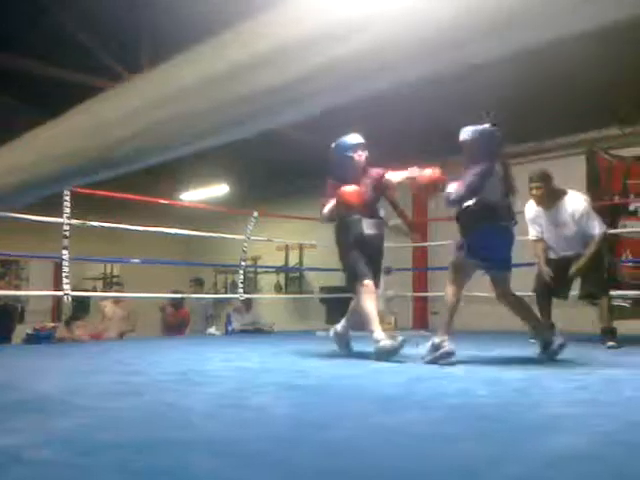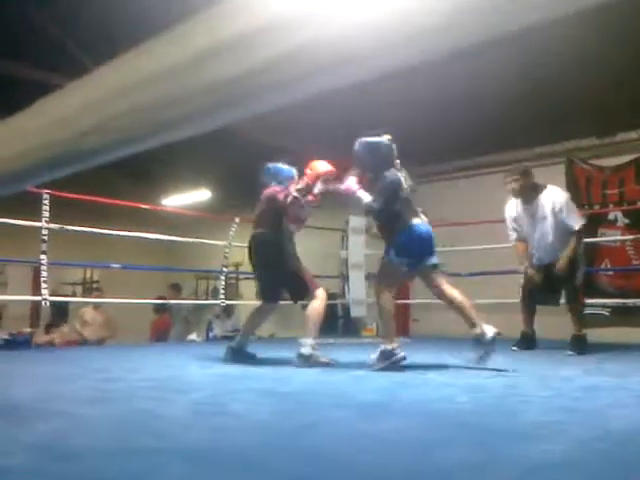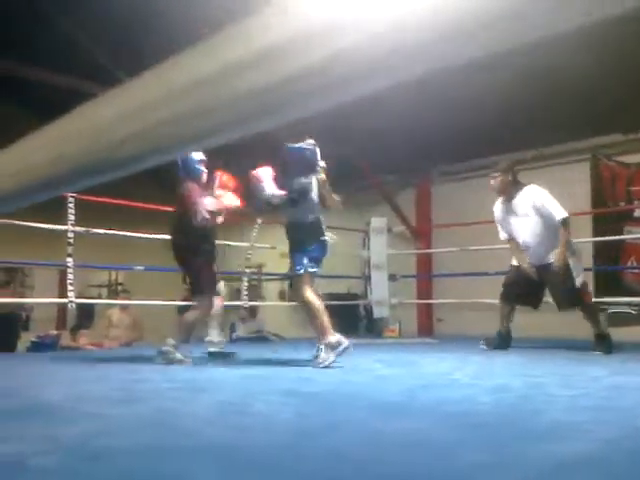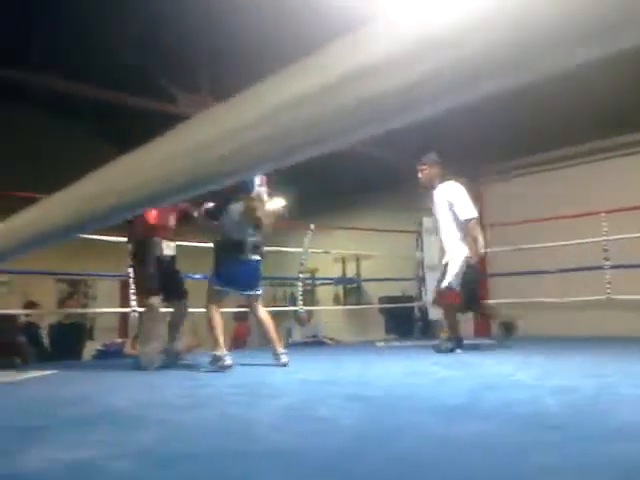
dt=1s
person 1, frame 1
left shoulder: (484, 169)
right shoulder: (496, 169)
left elbow: (458, 199)
left wrist: (452, 191)
left hip: (486, 232)
right hip: (500, 233)
left knee: (454, 281)
right knee: (504, 293)
left ankle: (442, 340)
right ankle: (548, 339)
person 1, frame 2
left shoulder: (388, 178)
right shoulder: (388, 176)
left elbow: (376, 210)
left wrist: (358, 192)
left hip: (407, 234)
right hip: (419, 232)
left knee: (383, 288)
right knee: (440, 287)
left ankle: (390, 348)
right ankle: (481, 331)
person 1, frame 3
left shoulder: (302, 183)
right shoulder: (309, 181)
left elbow: (278, 202)
right elbow: (282, 200)
left wrist: (264, 187)
left hip: (308, 243)
right hip: (306, 242)
left knee: (302, 290)
right knee: (305, 290)
left ankle: (331, 339)
right ankle: (330, 338)
person 1, frame 4
left shoulder: (231, 205)
right shoulder: (259, 208)
left elbow: (208, 219)
left hip: (230, 261)
right hip: (252, 261)
left knee: (213, 304)
right knee: (256, 307)
left ankle: (221, 354)
right ankle: (279, 352)
person 2, frame 1
left shoulder: (374, 175)
right shoulder: (335, 182)
left elbow: (392, 177)
right elbow: (326, 215)
left wrist: (420, 173)
right wrist: (337, 204)
left hip: (372, 239)
right hip: (350, 240)
left knee: (367, 291)
right knee: (366, 286)
left ankle: (341, 330)
right ankle: (381, 341)
person 2, frame 2
left shoulder: (270, 196)
right shoulder: (275, 191)
left elbow: (293, 223)
right elbow: (291, 205)
left wrist: (307, 200)
right wrist: (308, 182)
left hip: (264, 255)
right hip: (276, 254)
left knee: (269, 304)
right knee: (317, 294)
left ankle: (237, 347)
right ankle: (307, 349)
person 2, frame 3
left shoulder: (200, 189)
right shoulder: (189, 189)
right elbow: (198, 220)
right wrist: (218, 207)
left hip: (201, 251)
right hip: (193, 251)
left knee: (215, 296)
right knee: (205, 303)
left ankle: (215, 342)
right ankle: (170, 347)
person 2, frame 4
left shoulder: (172, 207)
right elbow: (133, 237)
left hip: (167, 261)
right hip: (146, 263)
left knee: (181, 305)
right knee: (154, 303)
left ankle: (171, 348)
right ankle: (148, 354)
person 3, frame 1
left shoulder: (577, 203)
right shoulder: (531, 209)
left elbow: (599, 234)
right elbow: (537, 239)
left wrist: (582, 263)
right wrist: (542, 265)
left hip: (586, 252)
right hip: (556, 254)
left knee: (599, 287)
right knee: (541, 288)
left ankle: (607, 331)
person 3, frame 2
left shoulder: (556, 197)
right shoulder: (512, 207)
left elbow: (578, 229)
right elbow: (519, 239)
left wrist: (566, 258)
right wrist: (527, 266)
left hip: (565, 254)
right hip: (537, 259)
left knee: (572, 293)
right knee: (527, 294)
left ankle: (578, 336)
right ankle: (527, 336)
person 3, frame 3
left shoulder: (535, 194)
right shoulder: (499, 207)
left elbow: (563, 221)
right elbow: (509, 239)
left wrist: (562, 253)
right wrist: (522, 262)
left hip: (555, 256)
right hip: (527, 260)
left knee: (577, 294)
right knee: (508, 293)
left ankle: (601, 335)
right ankle: (503, 336)
person 3, frame 4
left shoulder: (452, 189)
right shoulder: (436, 194)
left elbow: (471, 219)
left wrist: (473, 251)
right wrist: (446, 253)
left hip: (465, 252)
right hip: (454, 253)
left knee: (447, 294)
right knee: (468, 299)
left ankle: (454, 338)
